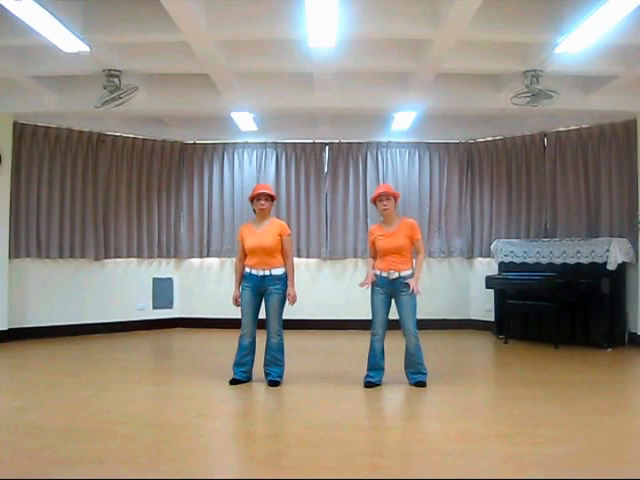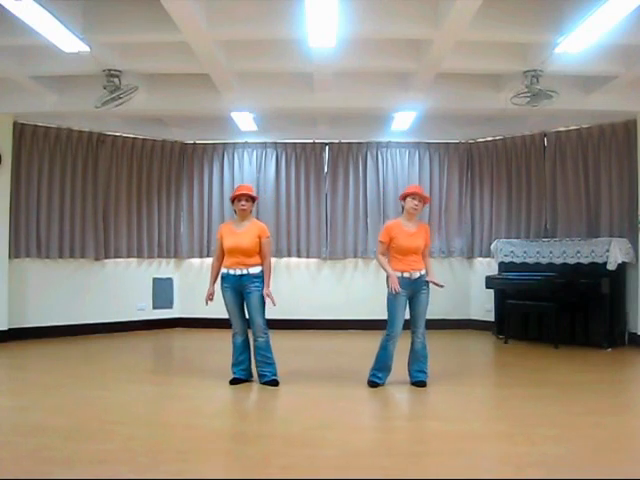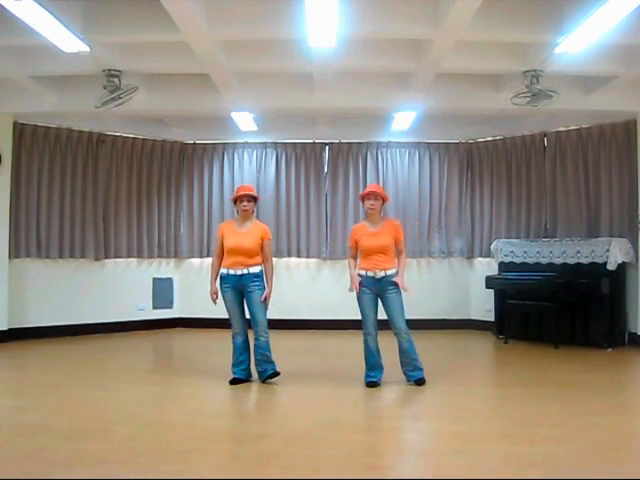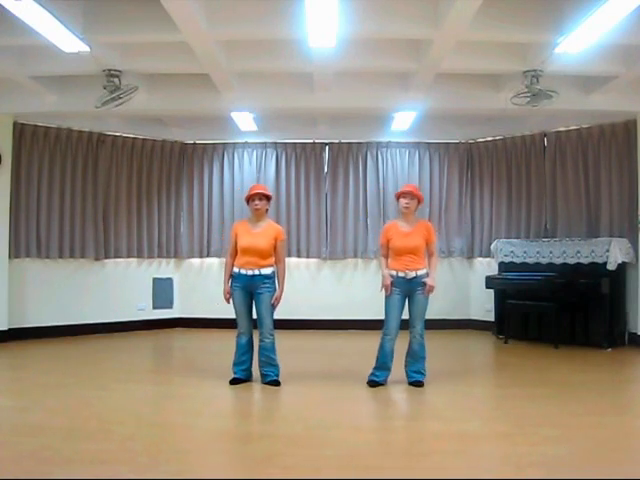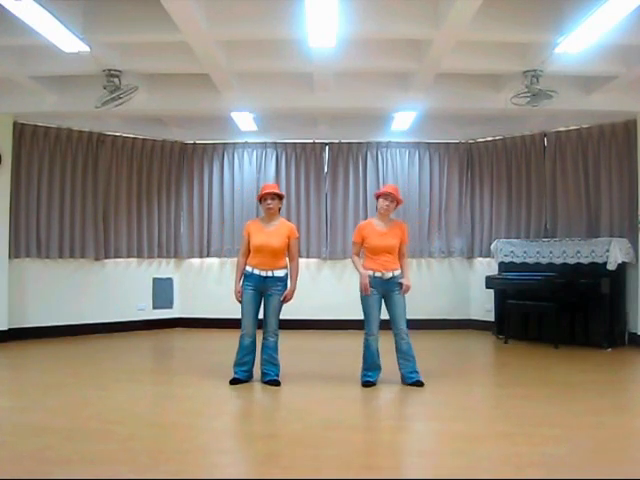
dt=1s
person 1, frame 1
left shoulder: (409, 225)
right shoulder: (374, 230)
left elbow: (420, 253)
left wrist: (416, 277)
right wrist: (370, 273)
left hip: (404, 281)
right hip: (381, 282)
left knee: (410, 330)
right knee: (377, 331)
left ankle: (417, 374)
right ankle: (374, 375)
person 1, frame 2
left shoulder: (424, 229)
right shoulder: (391, 226)
right elbow: (380, 255)
left wrist: (430, 275)
right wrist: (390, 274)
left hip: (420, 282)
right hip: (399, 282)
left knee: (419, 331)
right knee: (394, 331)
left ankle: (418, 374)
right ankle: (378, 375)
person 1, frame 3
left shoulder: (394, 225)
right shoulder: (357, 230)
left elbow: (401, 253)
right elbow: (352, 257)
left wrist: (400, 275)
right wrist: (353, 275)
left hip: (389, 280)
right hip: (366, 282)
left knee: (400, 327)
right knee: (369, 331)
left ankle: (414, 372)
right ankle: (373, 375)
person 1, frame 4
left shoulder: (426, 227)
right shoulder: (389, 228)
left elbow: (432, 255)
right elbow: (383, 256)
left wrist: (432, 276)
right wrist: (385, 273)
left hip: (419, 281)
right hip: (396, 281)
left knee: (417, 330)
right knee: (390, 330)
left ankle: (416, 374)
right ankle: (379, 374)
person 1, frame 5
left shoulder: (400, 227)
right shoulder: (363, 227)
left elbow: (403, 256)
right elbow: (355, 255)
left wrist: (406, 277)
right wrist: (362, 273)
left hip: (394, 281)
right hip: (371, 281)
left knee: (401, 330)
right knee: (372, 331)
left ankle: (410, 374)
right ankle: (370, 374)
person 2, frame 1
left shoulder: (281, 227)
right shoulder: (244, 229)
left elbow: (288, 258)
right elbow: (240, 260)
left wrist: (291, 285)
right wrist: (237, 287)
left hip: (275, 280)
right hip: (251, 280)
left knee: (274, 330)
right knee: (247, 329)
left ankle: (274, 373)
right ankle: (242, 373)
person 2, frame 2
left shoulder: (260, 228)
right shoulder: (224, 229)
left elbow: (266, 259)
right elbow: (218, 258)
left wrist: (266, 286)
right wrist: (211, 284)
left hip: (253, 279)
right hip: (229, 280)
left knee: (259, 328)
right knee: (238, 329)
left ankle: (267, 373)
right ankle: (241, 372)
person 2, frame 3
left shoulder: (262, 229)
right shoulder: (224, 227)
left elbow: (267, 261)
right elbow: (217, 257)
left wrist: (269, 287)
right wrist: (213, 283)
left hip: (253, 279)
right hip: (229, 280)
left knee: (260, 325)
right knee: (238, 329)
left ankle: (266, 369)
right ankle: (241, 373)
person 2, frame 4
left shoulder: (276, 230)
right shoulder: (238, 227)
left elbow: (280, 262)
right elbow: (230, 257)
left wrist: (280, 288)
right wrist: (226, 283)
left hip: (265, 280)
right hip: (240, 279)
left knee: (267, 329)
right knee: (243, 329)
left ankle: (269, 374)
right ankle: (241, 372)
person 2, frame 5
left shoulder: (289, 228)
right shoulder: (251, 226)
left elbow: (294, 259)
right elbow: (243, 256)
left wrist: (292, 286)
right wrist: (237, 282)
left hip: (277, 281)
right hip: (252, 278)
left knee: (271, 330)
right knee: (247, 329)
left ankle: (270, 374)
right ankle: (242, 372)
